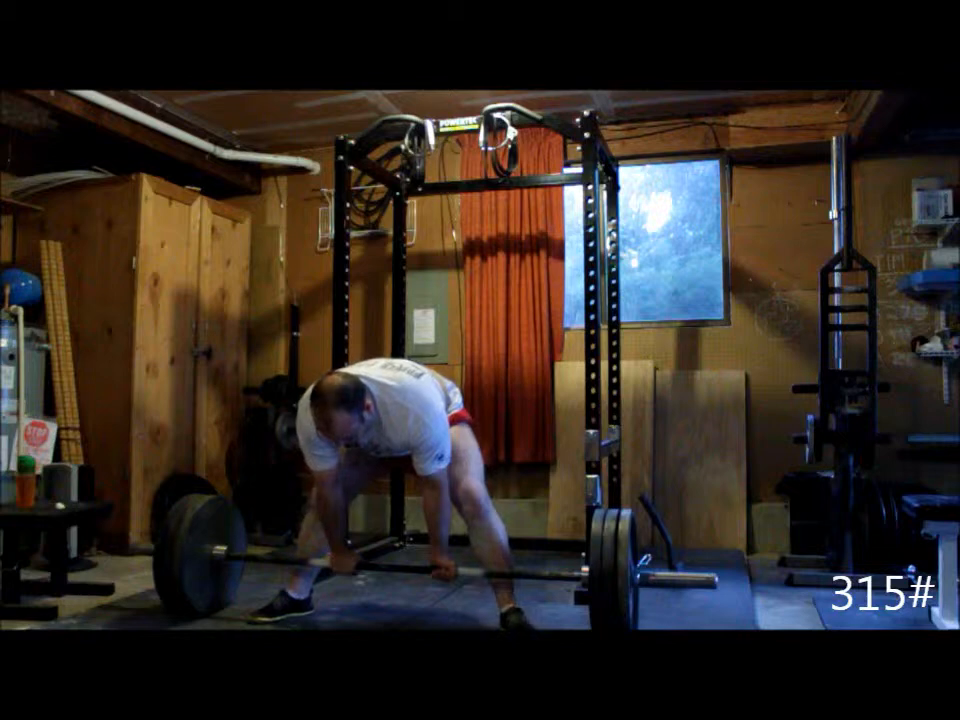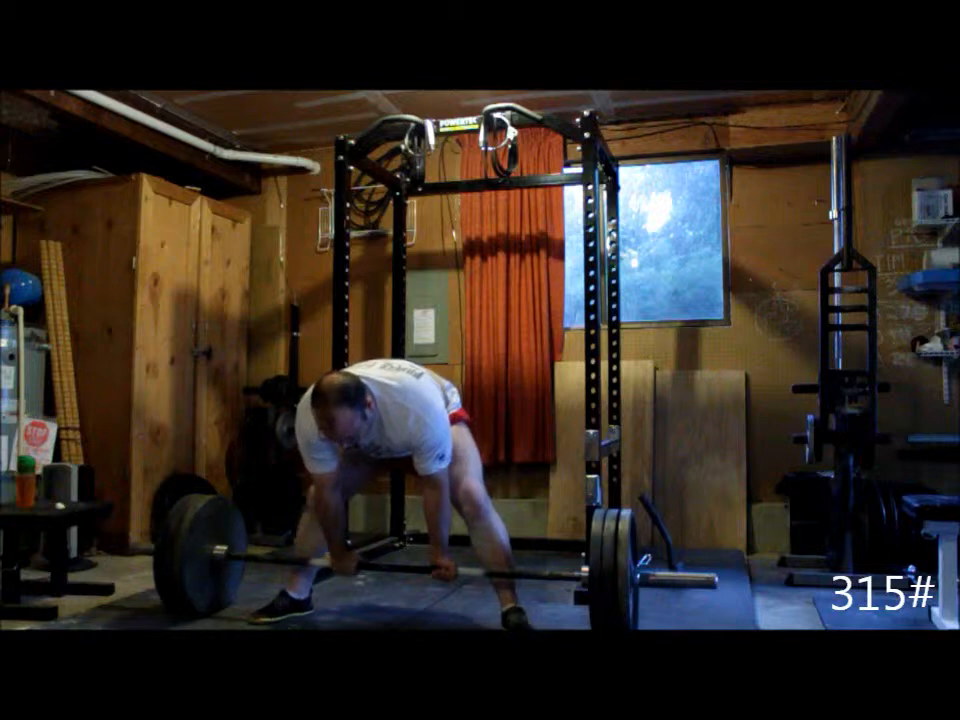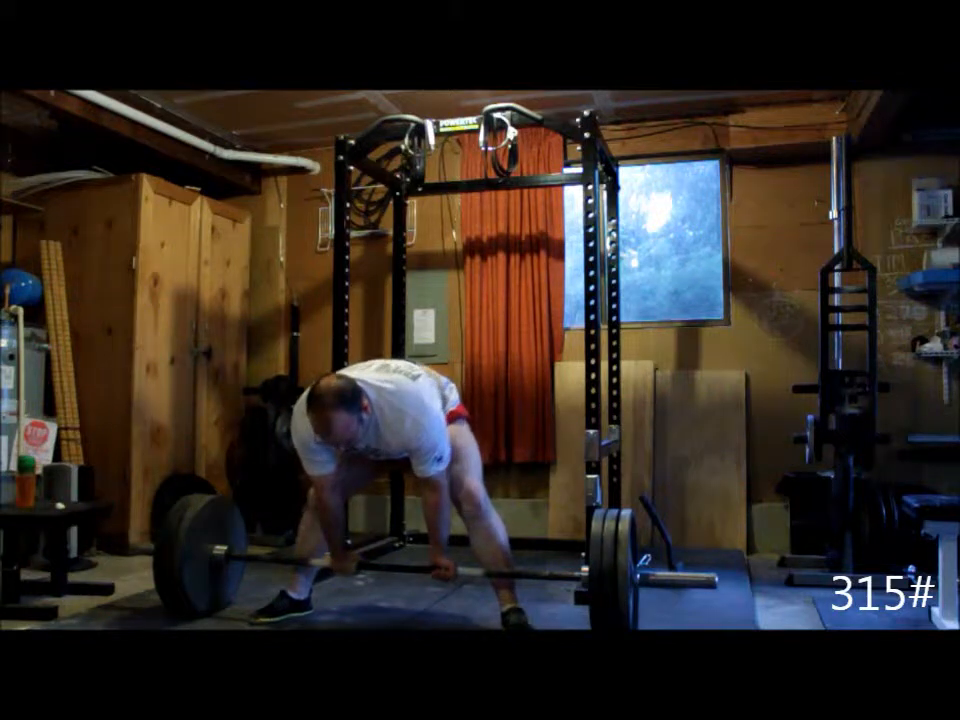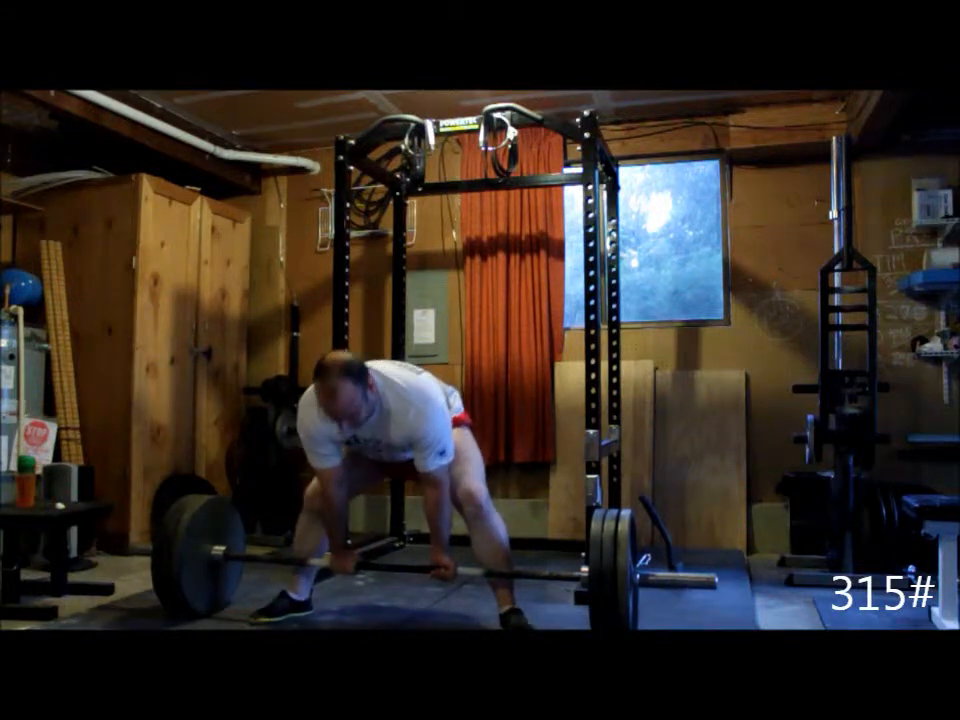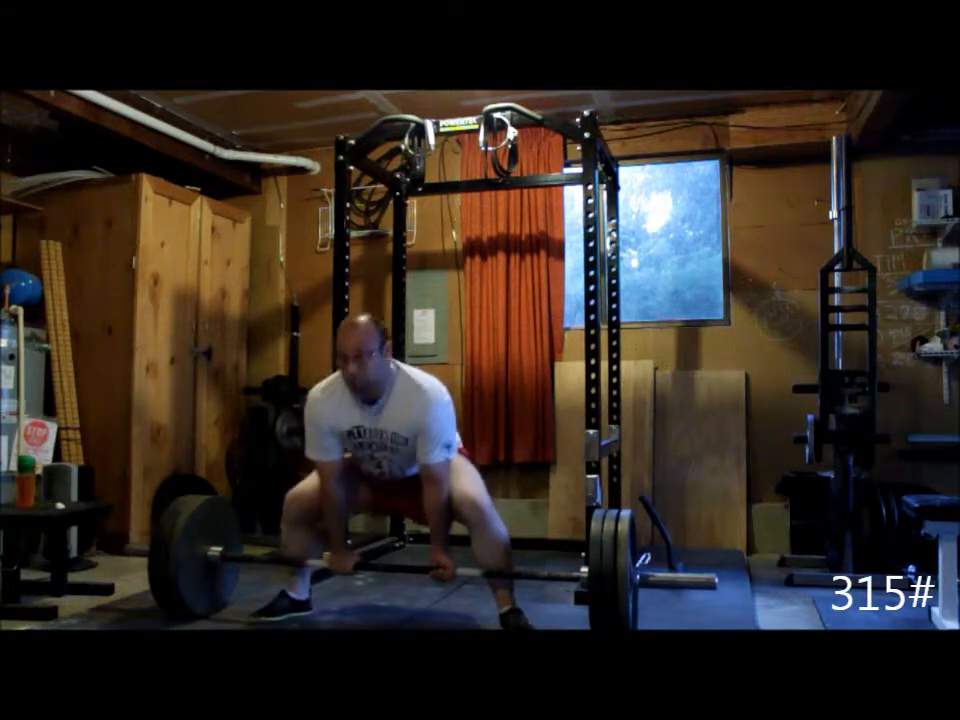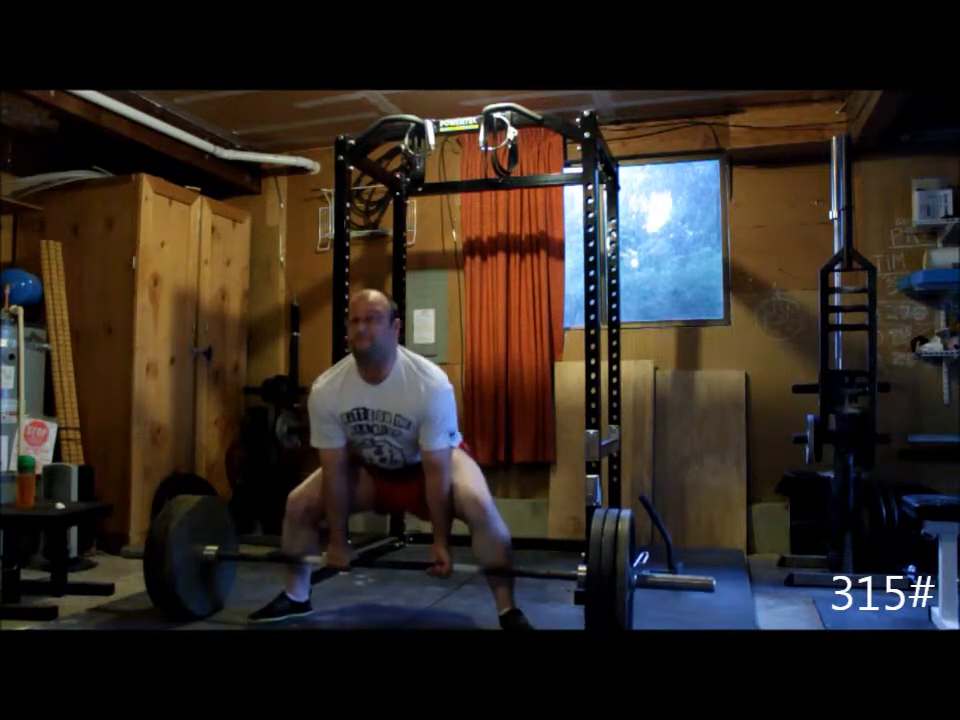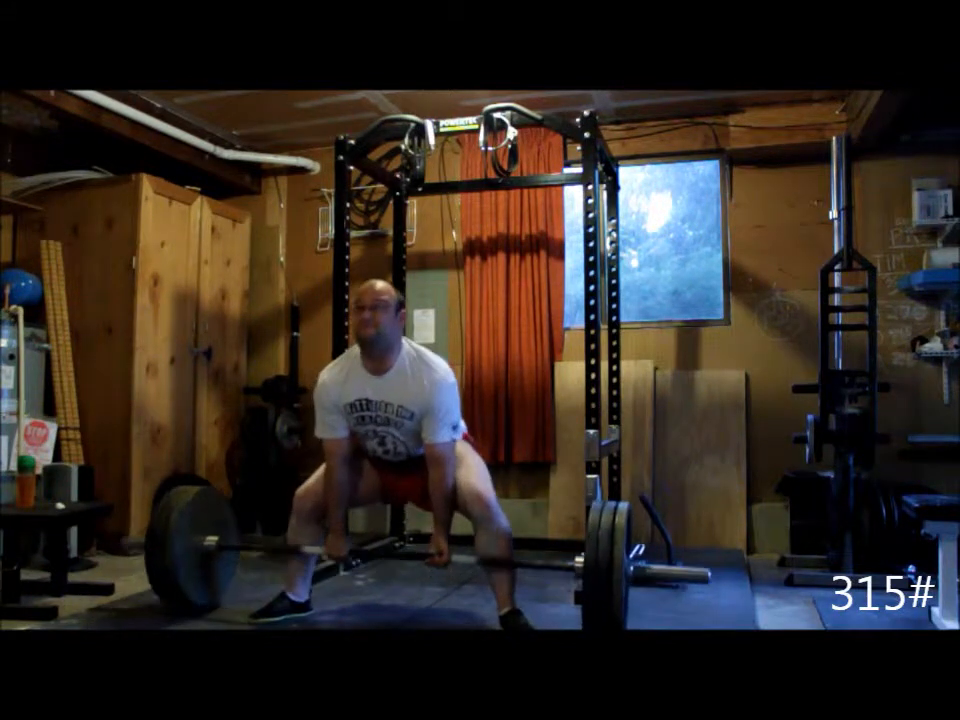
dt=0.3s
person 1, frame 1
left shoulder: (421, 412)
right shoulder: (310, 414)
left elbow: (434, 487)
right elbow: (329, 488)
left wrist: (439, 551)
right wrist: (339, 549)
left hip: (443, 414)
left knee: (473, 499)
right knee: (319, 498)
left ankle: (509, 608)
right ankle: (297, 594)
person 1, frame 2
left shoulder: (422, 412)
right shoulder: (309, 417)
left elbow: (435, 486)
right elbow: (328, 491)
left wrist: (439, 552)
right wrist: (338, 552)
left hip: (442, 414)
left knee: (473, 499)
right knee: (317, 498)
left ankle: (511, 608)
right ankle: (296, 594)
person 1, frame 3
left shoulder: (419, 415)
right shoulder: (305, 420)
left elbow: (434, 488)
right elbow: (328, 493)
left wrist: (438, 551)
right wrist: (338, 552)
left hip: (440, 409)
left knee: (472, 499)
right knee: (317, 498)
left ankle: (510, 607)
right ankle: (297, 594)
person 1, frame 4
left shoulder: (422, 404)
right shoulder: (310, 411)
left elbow: (435, 484)
right elbow: (332, 485)
left wrist: (439, 550)
right wrist: (339, 550)
left hip: (442, 420)
left knee: (474, 499)
right knee: (316, 498)
left ankle: (509, 609)
right ankle: (297, 594)
person 1, frame 5
left shoulder: (428, 397)
right shoulder: (321, 401)
left elbow: (434, 482)
right elbow: (333, 482)
left wrist: (439, 549)
right wrist: (338, 548)
left hip: (434, 467)
right hip: (369, 473)
left knee: (476, 506)
right knee: (296, 504)
left ankle: (509, 610)
right ankle: (297, 595)
person 1, frame 6
left shoulder: (430, 384)
right shoulder: (326, 389)
left elbow: (436, 470)
right elbow: (335, 470)
left wrist: (440, 542)
right wrist: (337, 541)
left hip: (433, 461)
right hip: (371, 468)
left knee: (479, 507)
right knee: (298, 505)
left ankle: (508, 611)
right ankle: (295, 596)
person 1, frame 7
left shoulder: (434, 377)
right shoulder: (332, 380)
left elbow: (439, 463)
right elbow: (338, 460)
left wrist: (440, 533)
right wrist: (336, 530)
left hip: (441, 450)
right hip: (375, 456)
left knee: (482, 503)
right knee: (305, 501)
left ankle: (508, 611)
right ankle: (296, 597)
